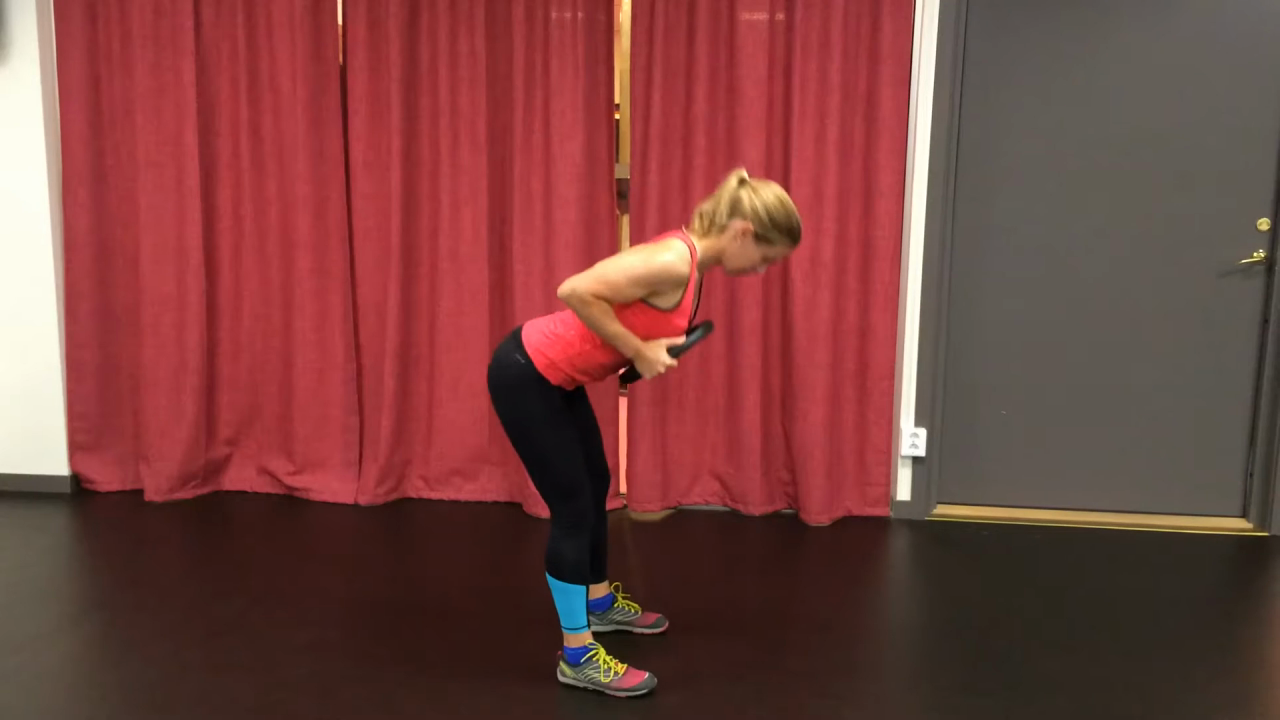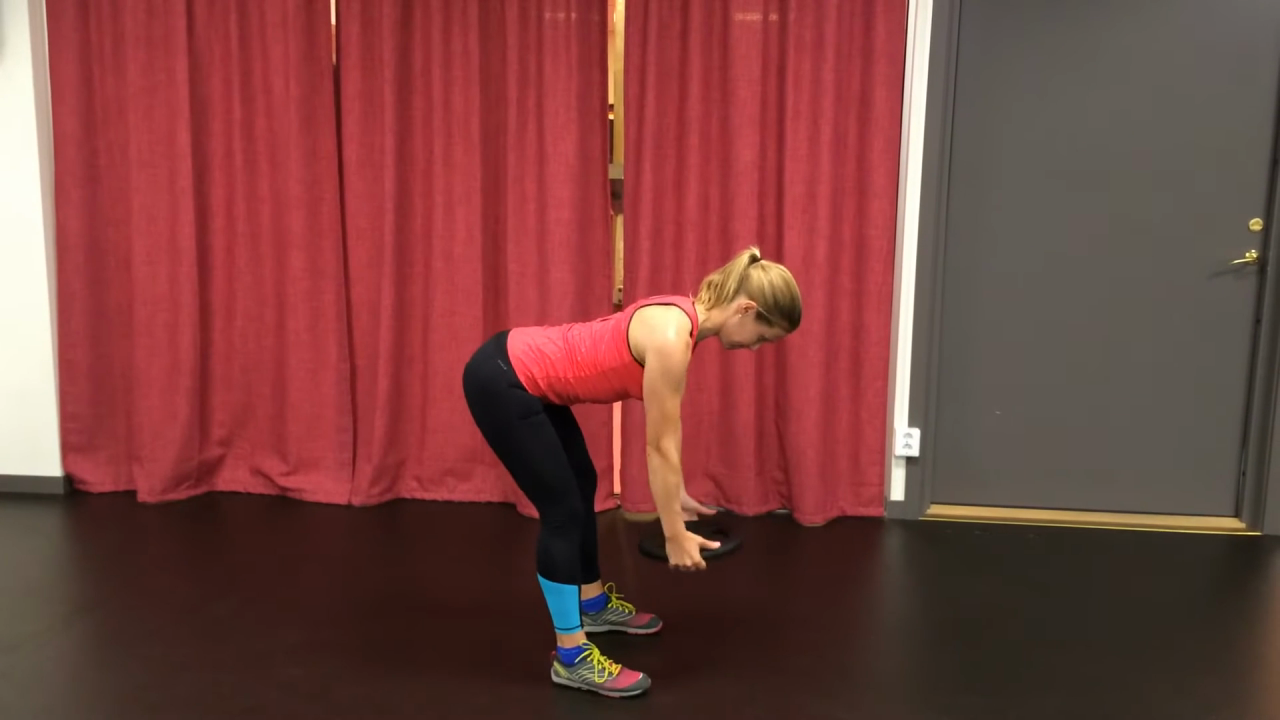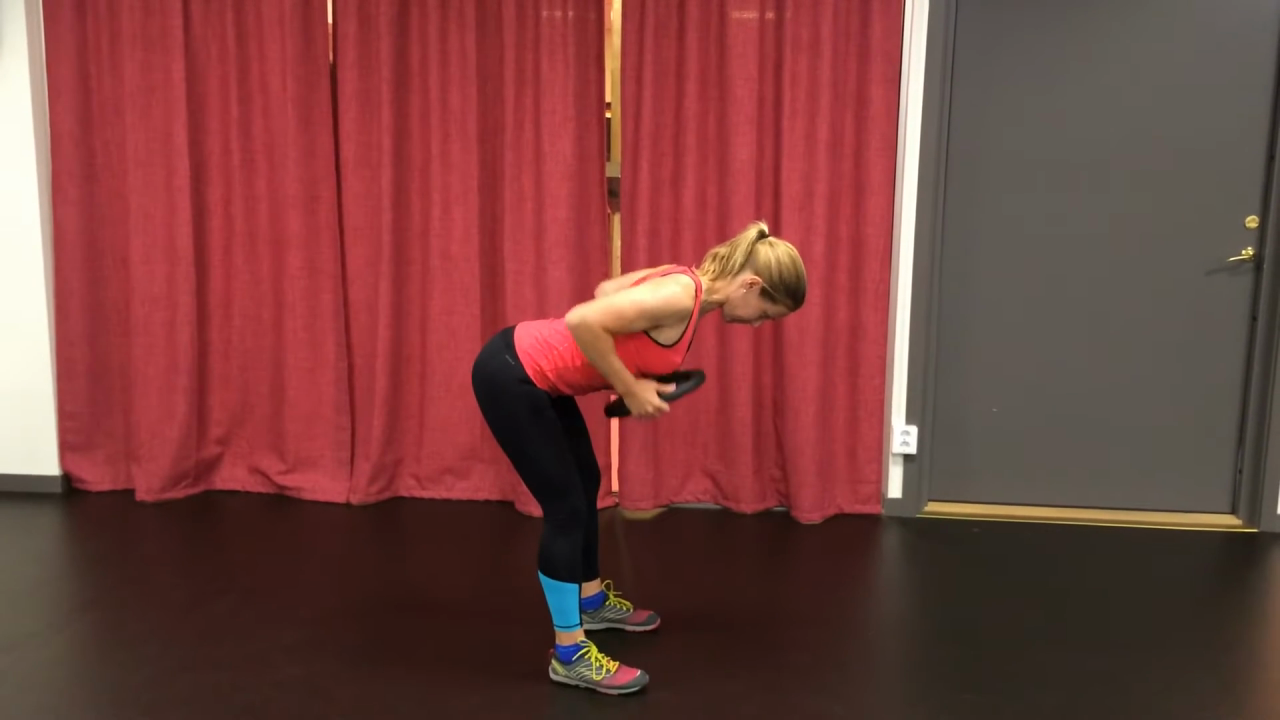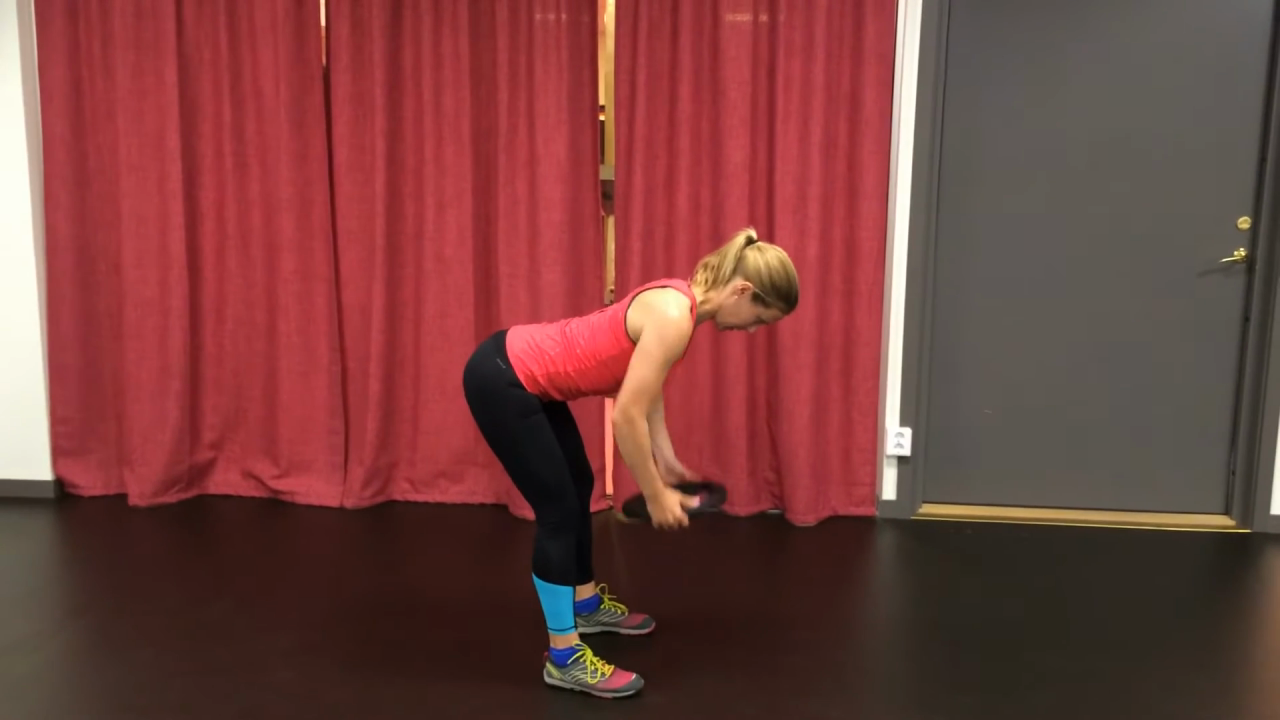
dt=0.7s
person 1, frame 1
left shoulder: (684, 252)
right shoulder: (674, 264)
left elbow: (607, 276)
right elbow: (576, 289)
left wrist: (645, 343)
right wrist: (638, 351)
left hip: (552, 373)
right hip: (527, 376)
left knee: (594, 484)
right knee: (573, 504)
left ankle: (601, 603)
right ankle: (577, 657)
person 1, frame 2
left shoulder: (685, 318)
right shoulder: (671, 338)
left elbow: (662, 428)
right elbow: (660, 447)
left wrist: (678, 497)
right wrist: (675, 536)
left hip: (524, 371)
right hip: (501, 380)
left knee: (581, 486)
right knee: (562, 509)
left ankle: (594, 604)
right ankle: (572, 657)
person 1, frame 3
left shoulder: (686, 284)
right shoulder: (678, 296)
left elbow: (604, 293)
right elbow: (581, 321)
left wrist: (642, 371)
right wrist: (630, 388)
left hip: (534, 369)
right hip: (511, 375)
left knee: (585, 483)
right knee: (566, 506)
left ankle: (592, 601)
right ankle: (569, 654)
person 1, frame 4
left shoulder: (681, 304)
right shoulder: (673, 318)
left elbow: (647, 389)
right elbow: (627, 418)
left wrist: (666, 459)
right wrist: (656, 497)
left hip: (525, 372)
right hip: (500, 379)
left knee: (579, 487)
right knee: (559, 510)
left ankle: (587, 605)
right ankle: (564, 658)
